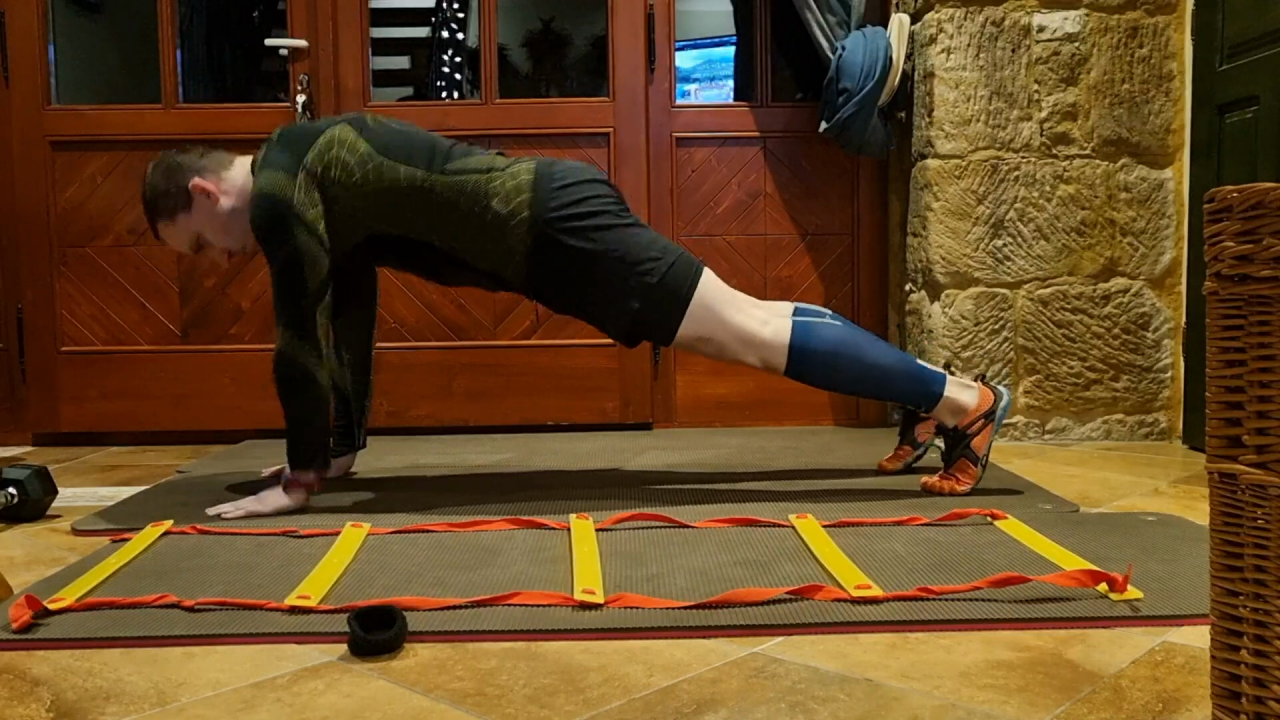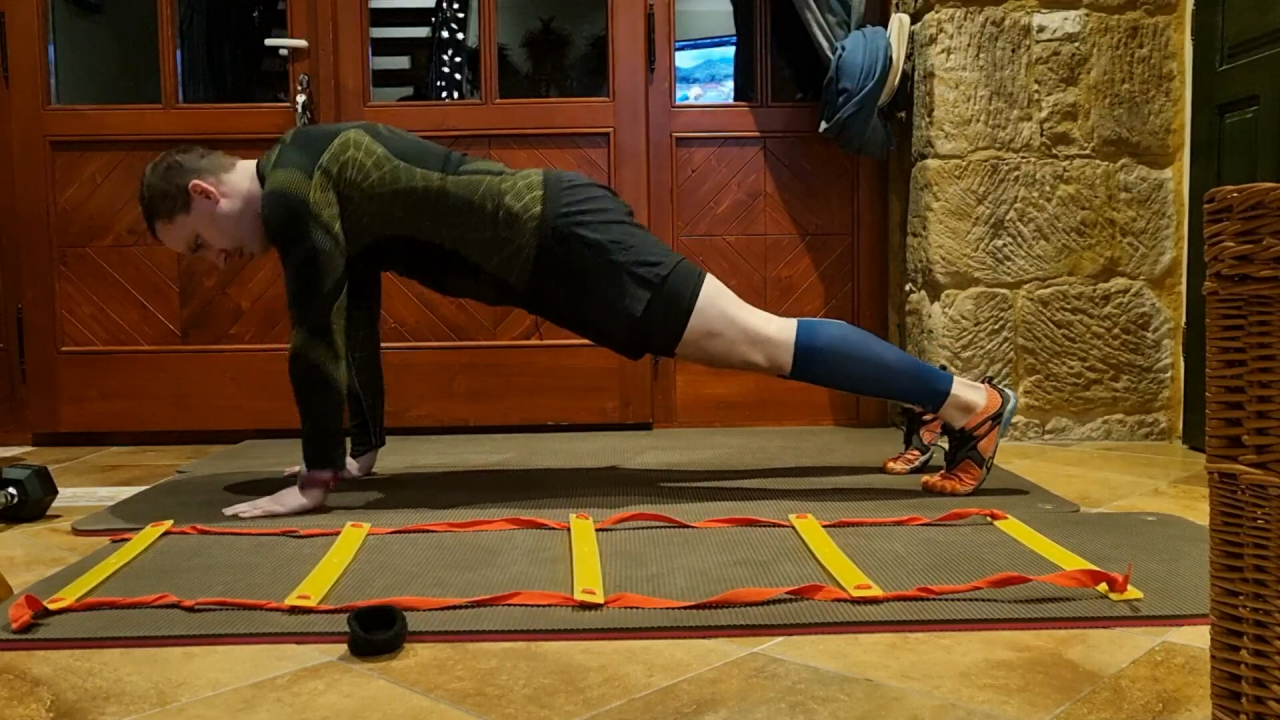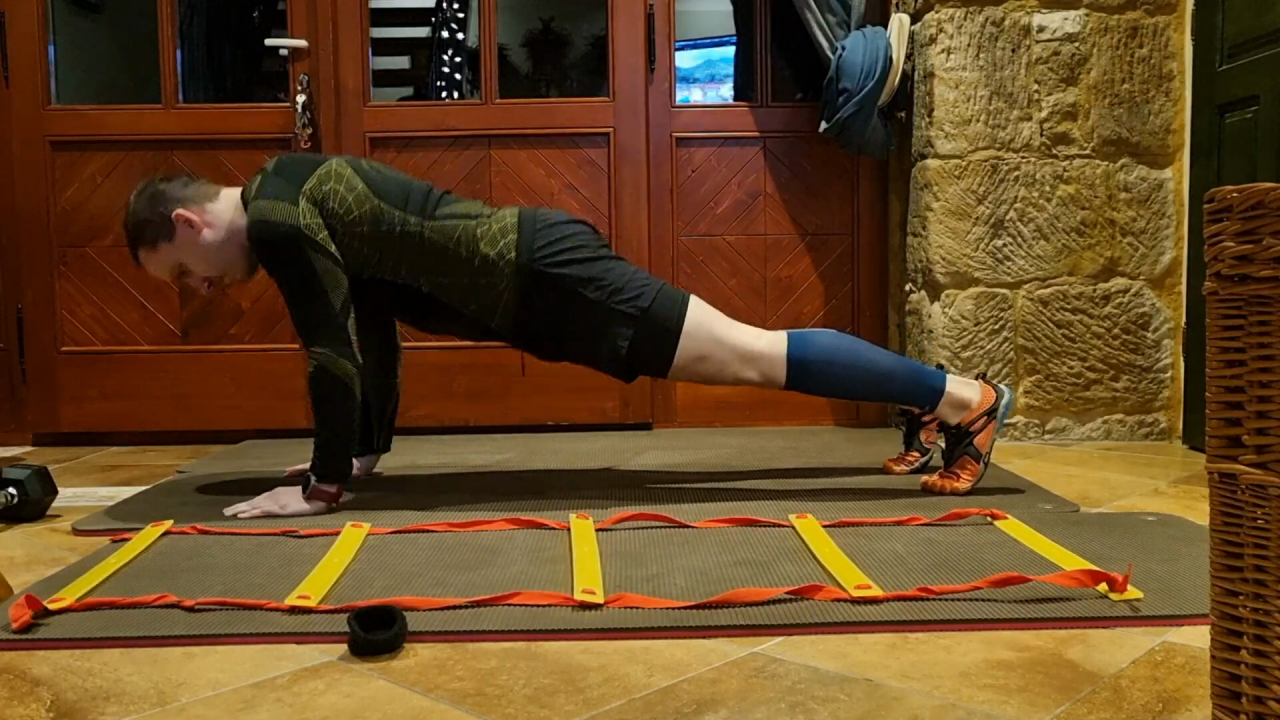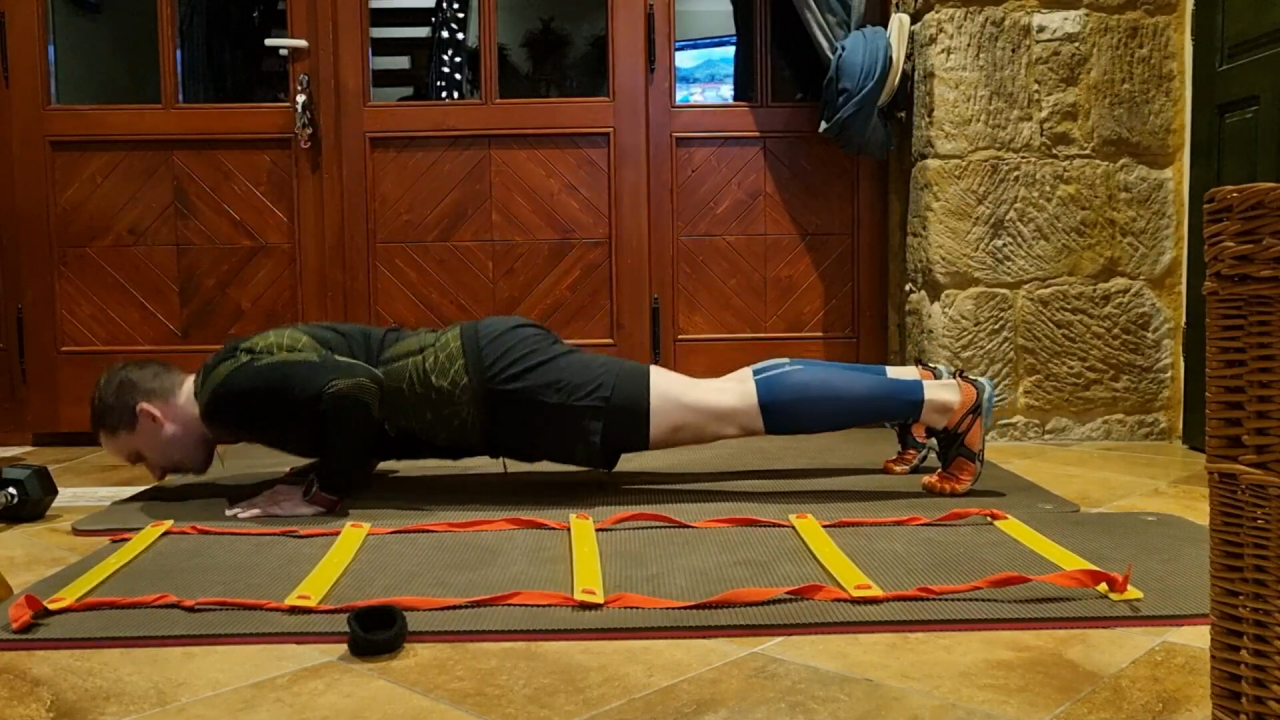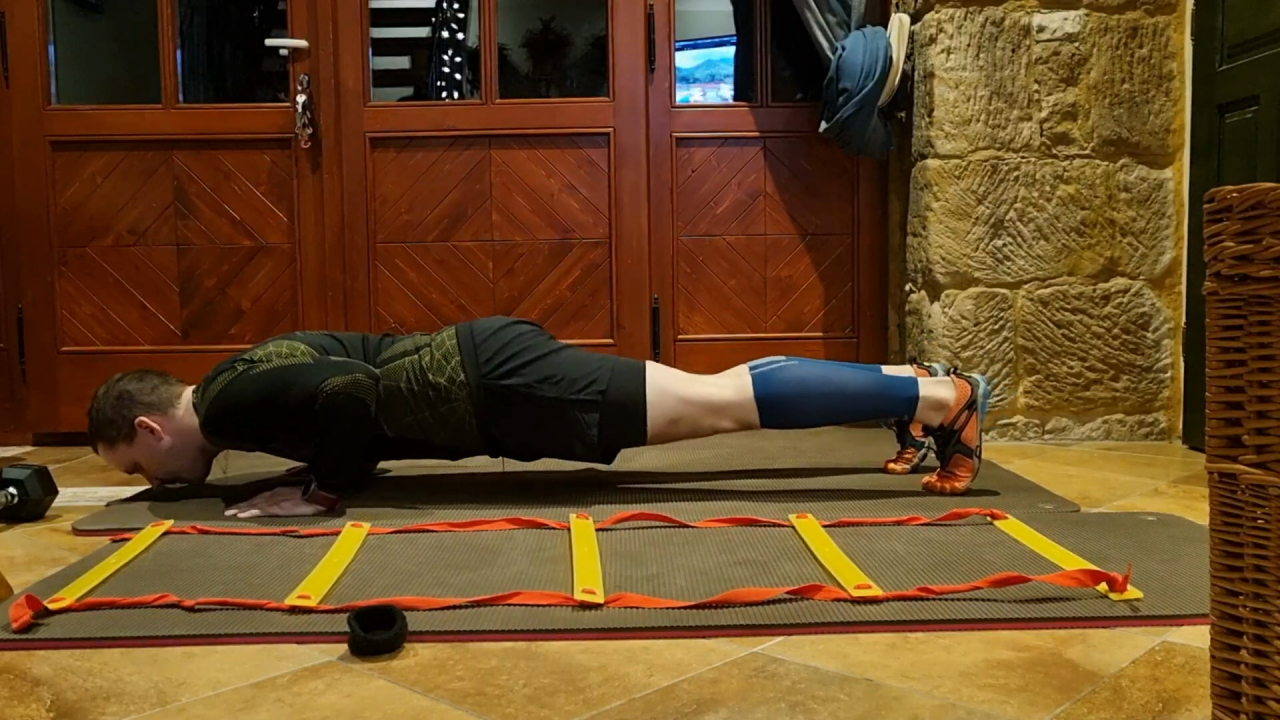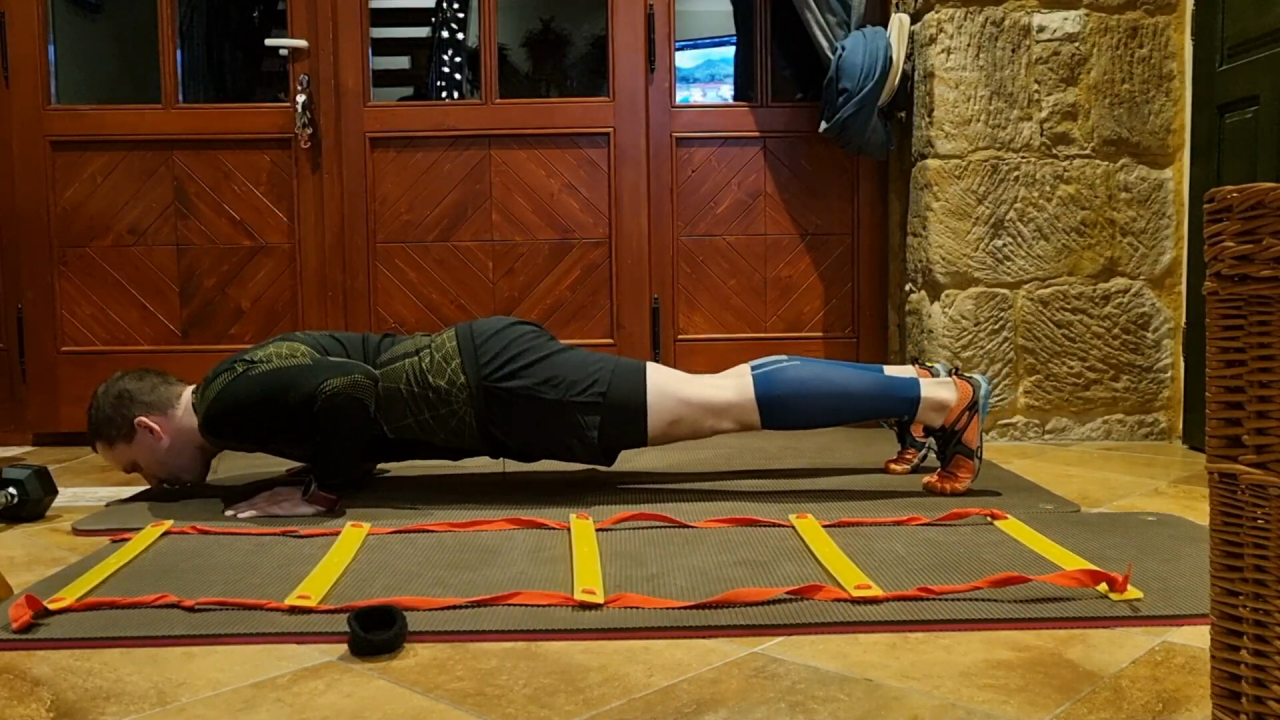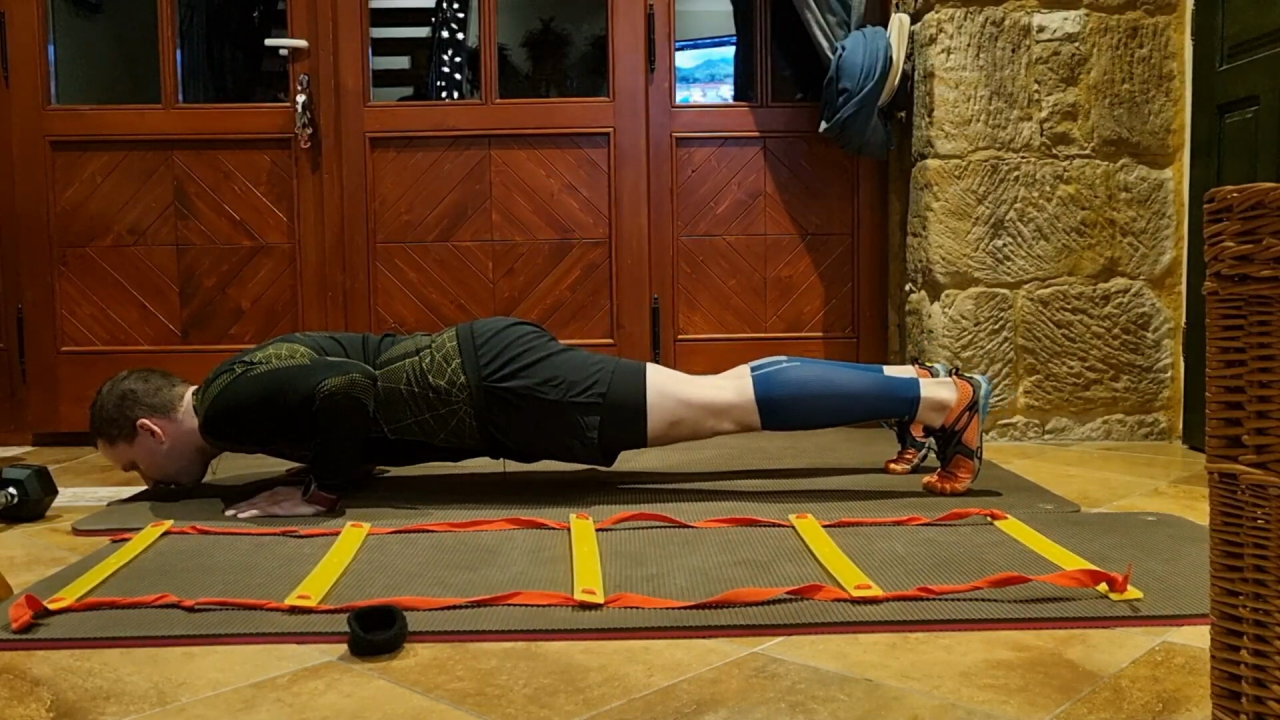
dt=0.7s
person 1, frame 1
left shoulder: (278, 194)
right shoulder: (318, 169)
left elbow: (303, 334)
right elbow: (348, 312)
left wrist: (302, 478)
right wrist: (341, 445)
left hip: (553, 229)
right hip: (550, 209)
left knee: (751, 341)
right knee: (746, 325)
left ankle: (960, 402)
right ankle: (916, 414)
person 1, frame 2
left shoulder: (289, 191)
right shoulder: (322, 181)
left elbow: (315, 340)
right elbow: (356, 321)
left wrist: (317, 476)
right wrist: (363, 449)
left hip: (561, 238)
right hip: (551, 237)
left knee: (759, 342)
right knee: (753, 343)
left ankle: (968, 403)
right ankle: (932, 402)
person 1, frame 3
left shoulder: (275, 220)
right shoulder: (295, 196)
left elbow: (336, 353)
right elbow: (375, 318)
left wrist: (322, 483)
right wrist: (365, 447)
left hip: (536, 274)
right hip: (528, 262)
left knee: (749, 357)
right knee: (747, 355)
left ankle: (965, 398)
right ankle: (930, 399)
person 1, frame 4
left shoulder: (228, 387)
right shoulder: (247, 365)
left elbow: (352, 389)
left wrist: (323, 490)
right wrist: (336, 463)
left hip: (495, 385)
right hip: (486, 362)
left knee: (722, 411)
right knee: (720, 398)
left ankle: (945, 400)
right ankle: (913, 385)
person 1, frame 5
left shoulder: (229, 400)
right shoulder: (249, 382)
left elbow: (350, 387)
left wrist: (323, 489)
right wrist: (329, 461)
left hip: (495, 380)
right hip: (486, 369)
left knee: (720, 405)
right knee: (717, 399)
left ankle: (941, 396)
right ankle: (912, 386)
person 1, frame 6
left shoulder: (230, 399)
right shoulder: (248, 377)
left elbow: (350, 388)
left wrist: (323, 489)
right wrist: (319, 464)
left hip: (495, 380)
right hip: (486, 367)
left knee: (718, 406)
right knee: (718, 399)
left ankle: (941, 395)
right ankle: (913, 388)
person 1, frame 7
left shoulder: (230, 401)
right shoulder: (248, 379)
left elbow: (349, 388)
left wrist: (321, 490)
right wrist: (321, 460)
left hip: (493, 380)
right hip: (488, 366)
left knee: (716, 407)
right knee: (714, 398)
left ankle: (943, 398)
right ankle: (910, 384)
